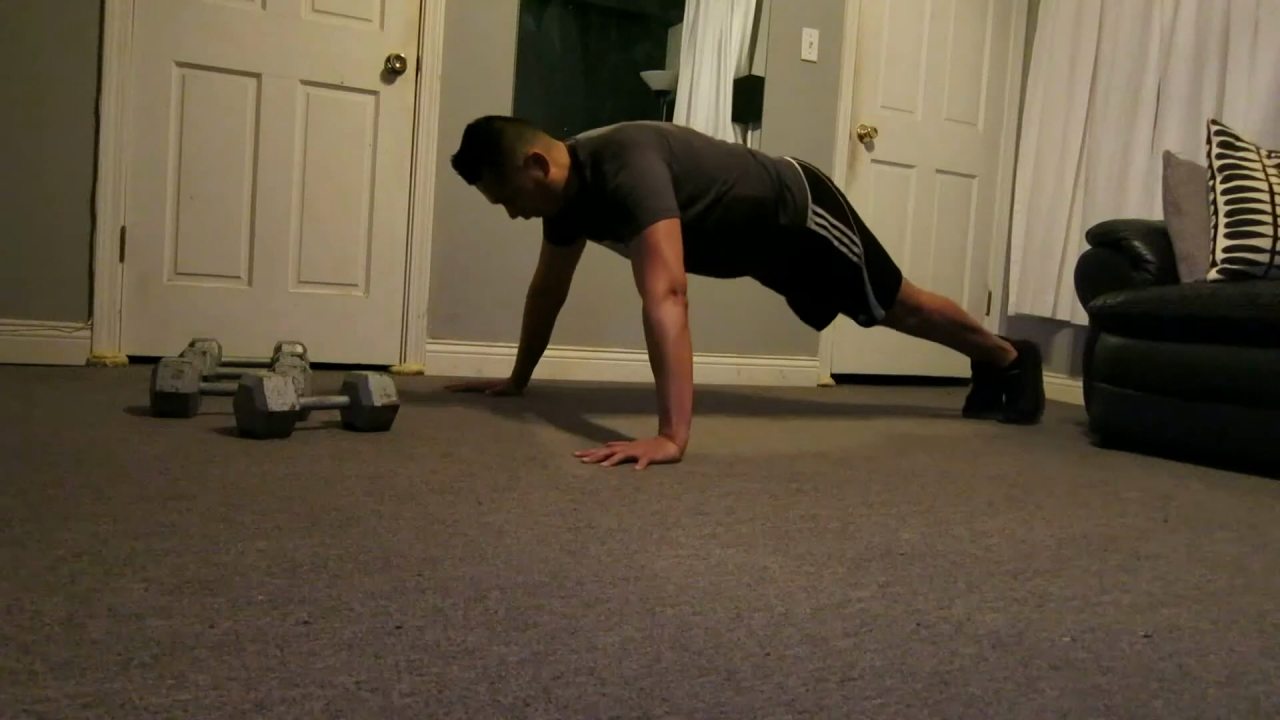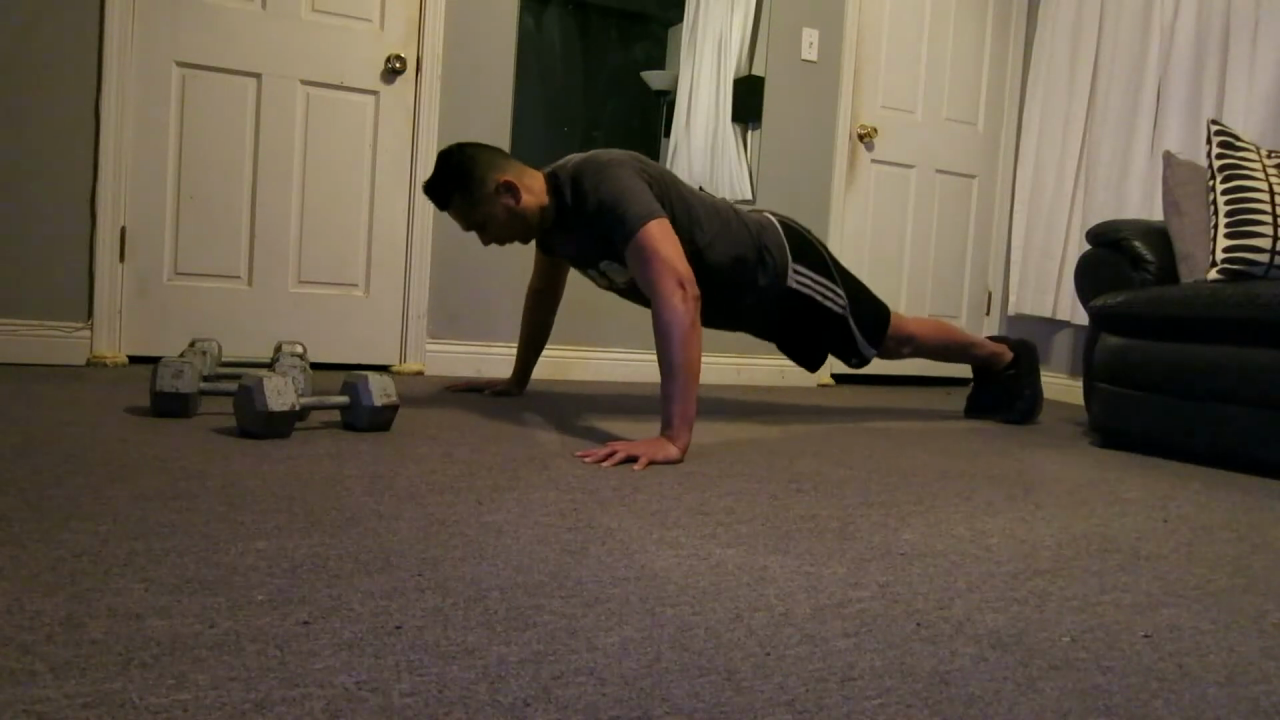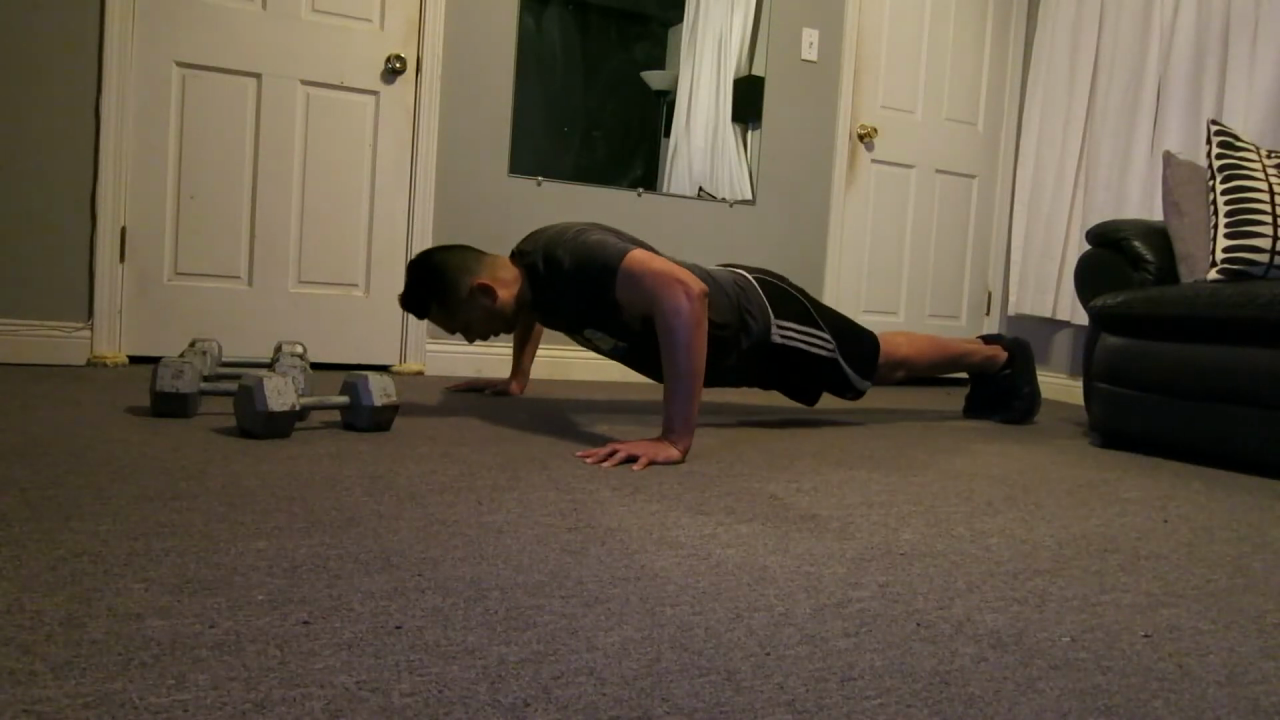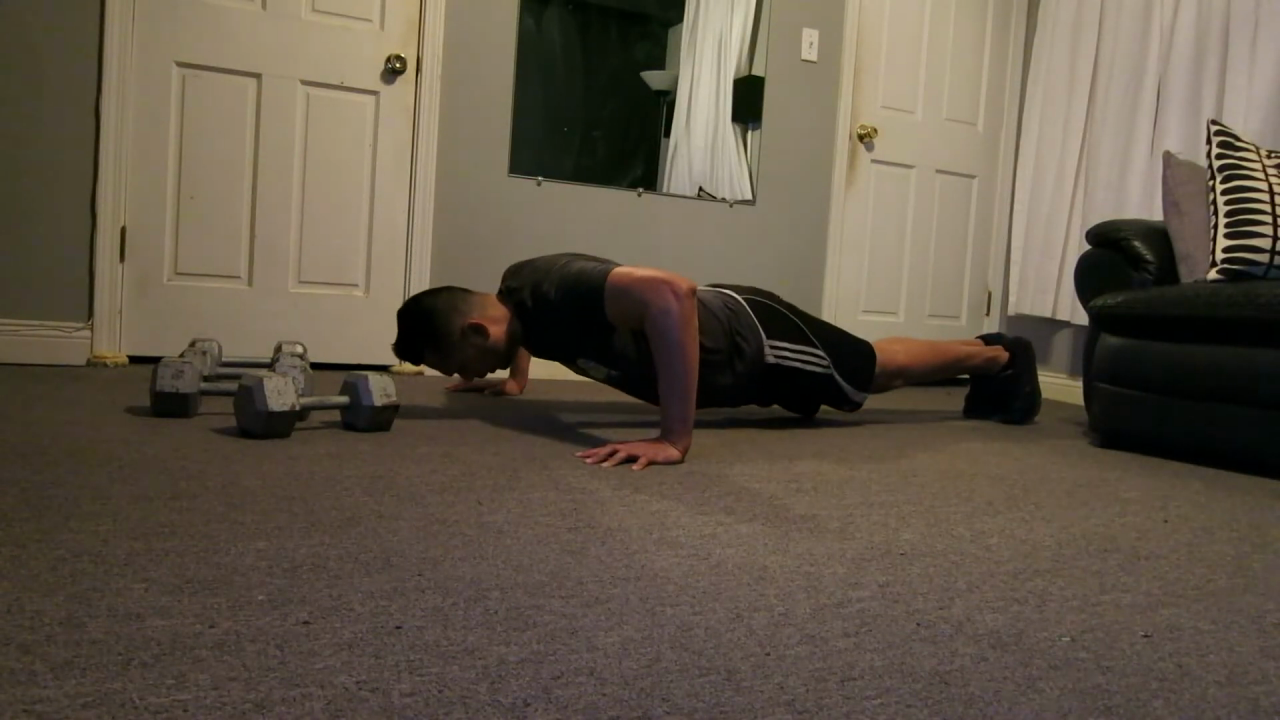
dt=1s
person 1, frame 1
left shoulder: (626, 166)
right shoulder: (568, 188)
left elbow: (665, 296)
right elbow: (548, 288)
left wrist: (672, 435)
right wrist: (517, 379)
left hip: (799, 212)
right hip: (764, 240)
left knee: (898, 308)
right knee: (887, 316)
left ankle: (1010, 358)
right ankle: (988, 365)
person 1, frame 2
left shoulder: (603, 187)
right shoulder: (551, 205)
left elbow: (678, 293)
right elbow: (544, 291)
left wrist: (674, 437)
right wrist: (517, 380)
left hip: (778, 268)
right hip: (749, 282)
left knee: (892, 340)
right knee: (886, 344)
left ankle: (1006, 360)
right ankle: (996, 363)
person 1, frame 3
left shoulder: (575, 260)
right shoulder: (527, 264)
left elbow: (685, 295)
left wrist: (675, 439)
right wrist: (516, 377)
left hip: (760, 318)
right hip: (734, 311)
left knee: (883, 361)
right knee: (880, 362)
left ankle: (1001, 358)
right ankle: (991, 357)
person 1, frame 4
left shoulder: (560, 293)
right shoulder: (515, 290)
left elbow: (672, 292)
left wrist: (675, 439)
right wrist: (515, 378)
left hip: (752, 338)
right hip: (726, 326)
left knee: (877, 370)
right knee: (874, 369)
left ankle: (1003, 357)
right ankle: (986, 351)
